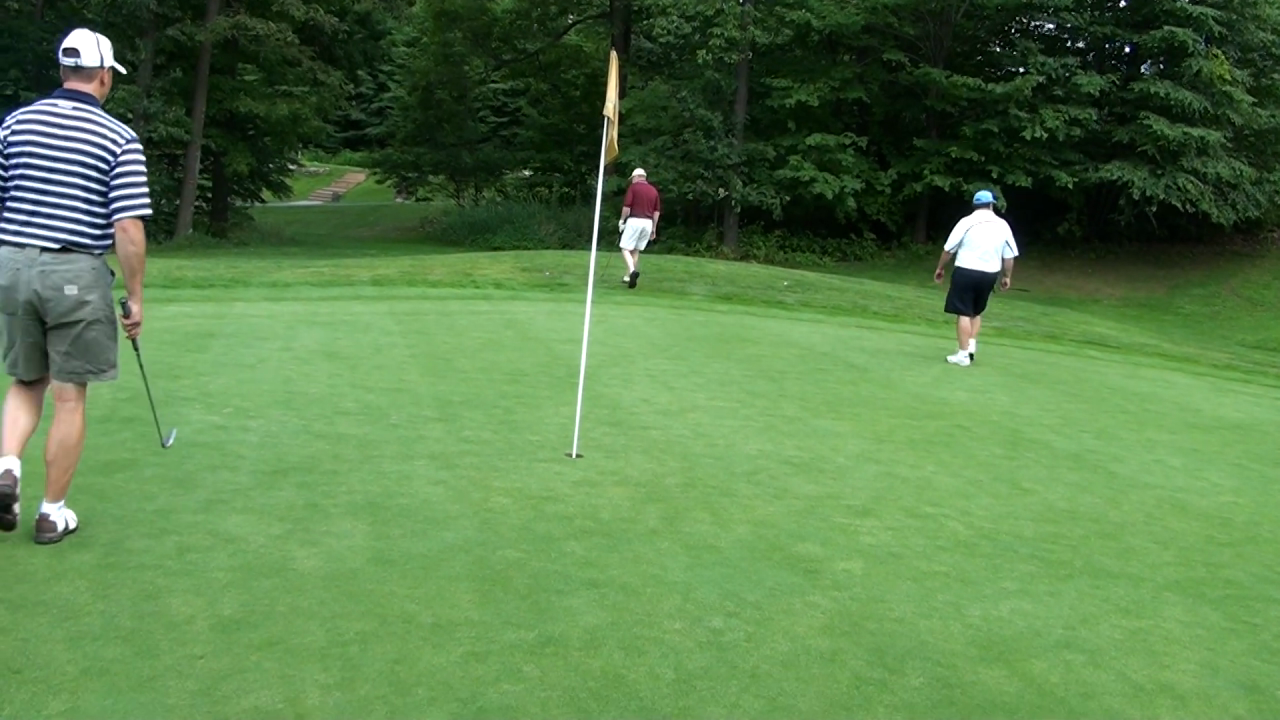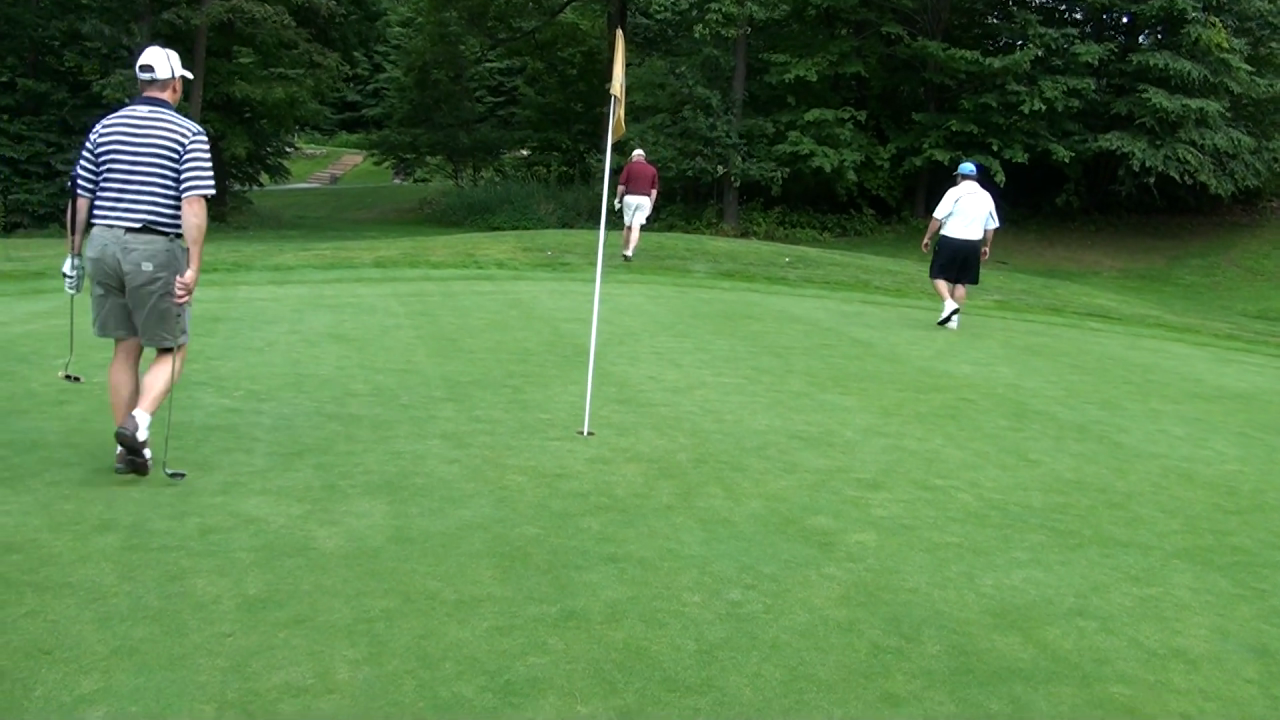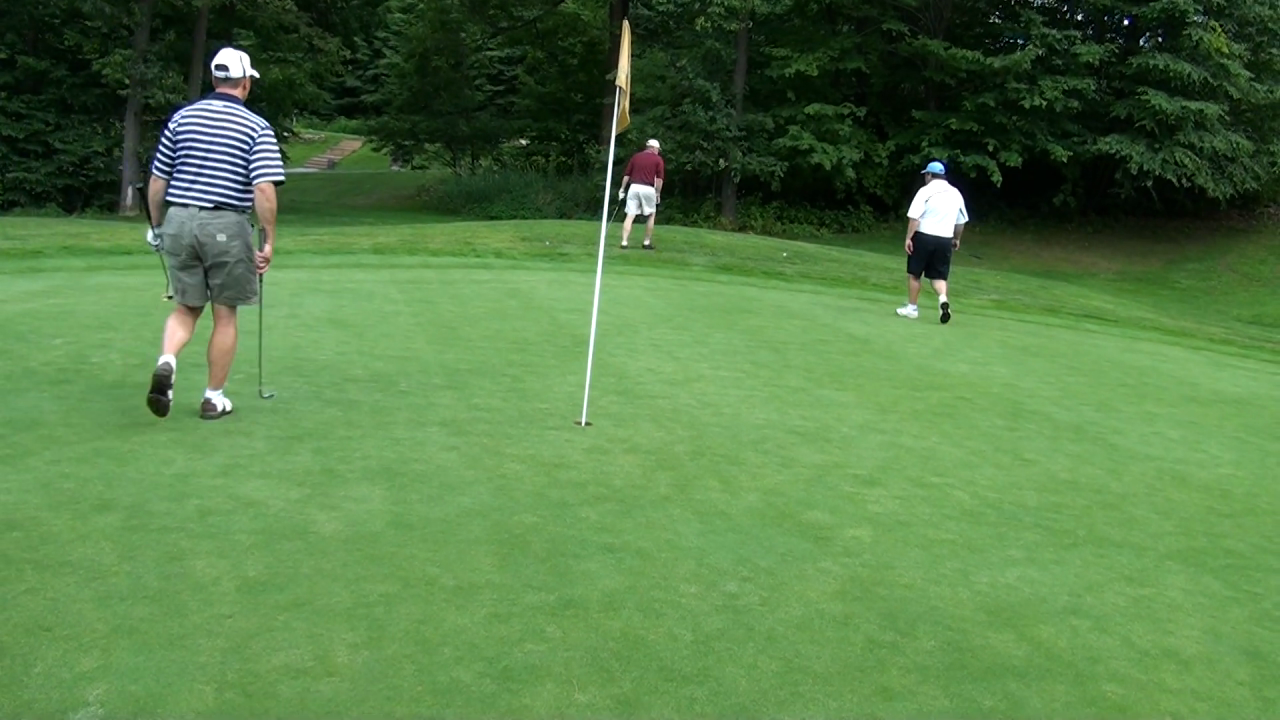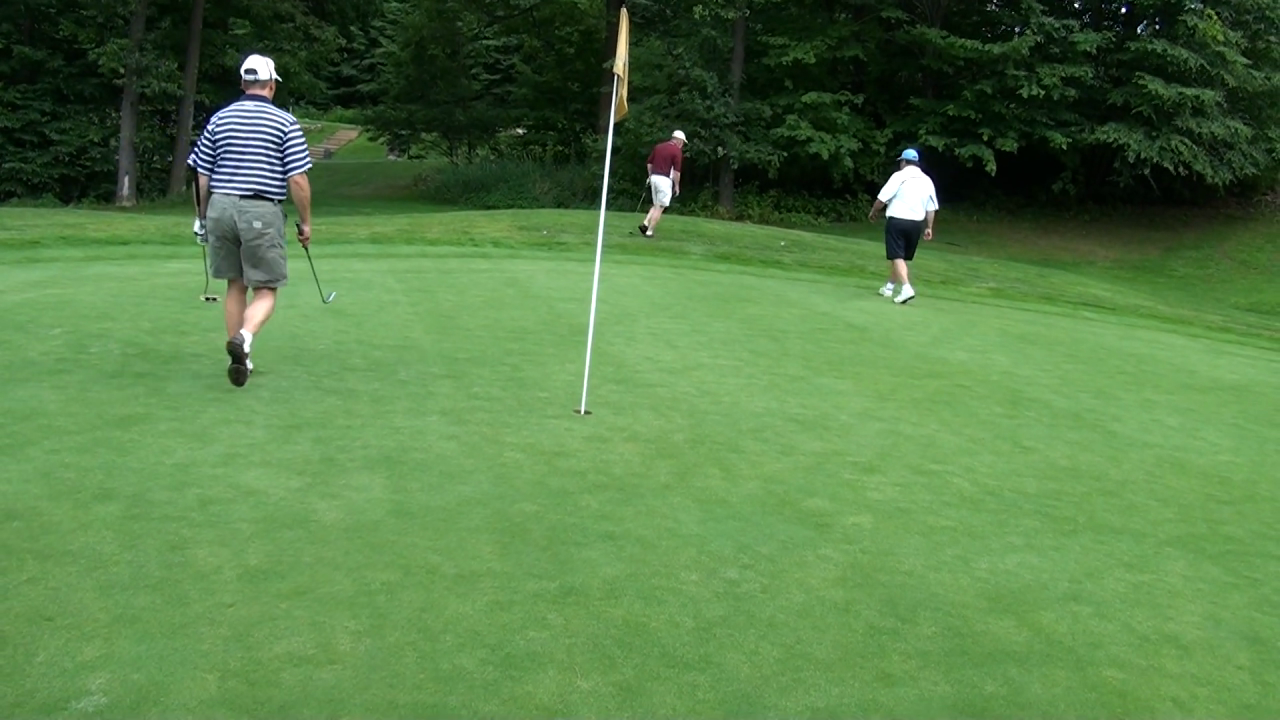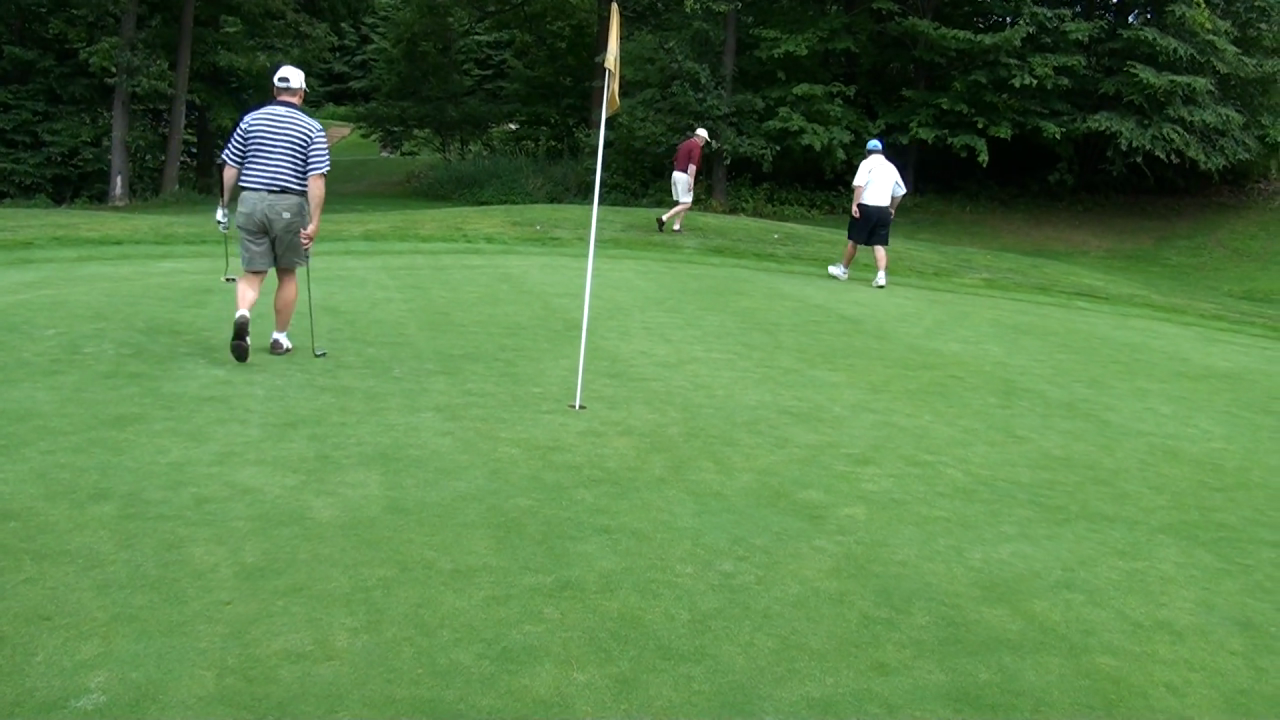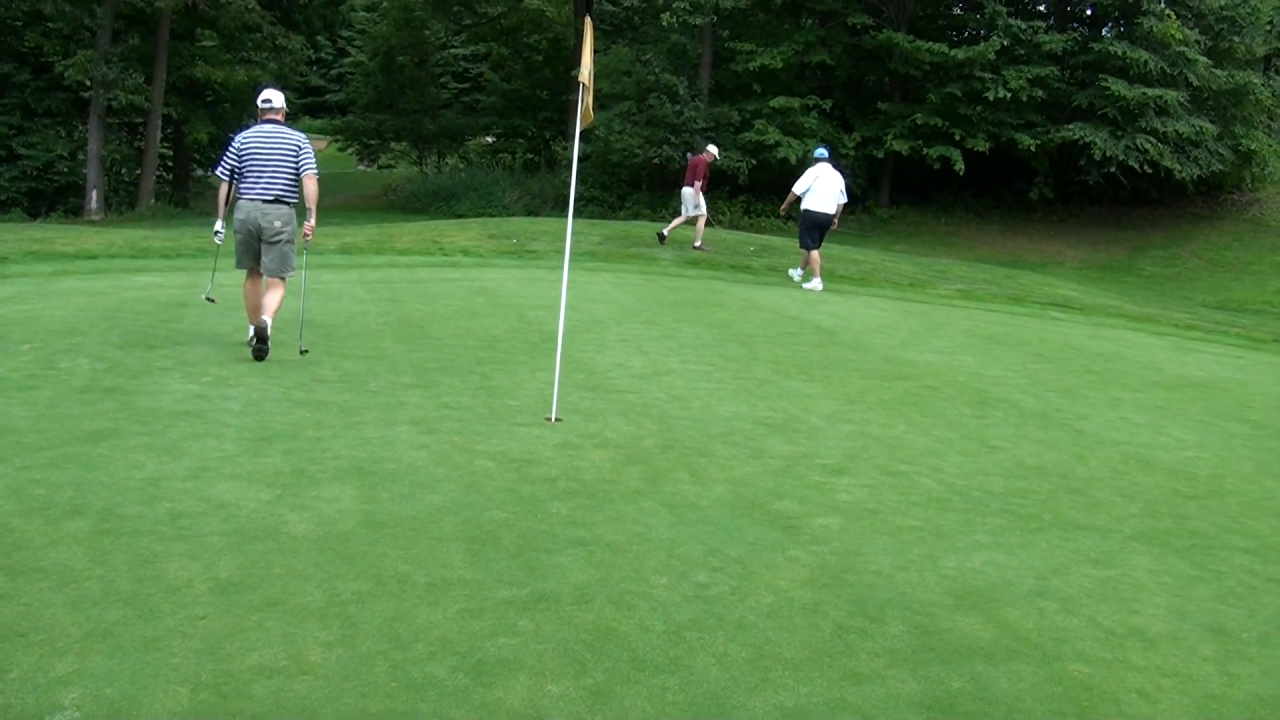
dt=0.5s
person 1, frame 1
right shoulder: (119, 137)
right elbow: (129, 226)
right wrist: (136, 298)
right hip: (77, 276)
right knee: (69, 399)
right ankle: (52, 512)
person 1, frame 2
left shoulder: (104, 127)
right shoulder: (189, 134)
left elbow: (81, 199)
right elbow: (194, 205)
left wrist: (75, 254)
right wrist: (192, 268)
left hip: (105, 247)
right hip: (156, 253)
left knee: (125, 351)
right knee: (170, 354)
left ankle: (126, 445)
right ankle: (137, 423)
person 1, frame 3
left shoulder: (182, 118)
right shoulder: (256, 127)
left elbow: (157, 180)
right elbow: (264, 189)
left wrist: (156, 226)
right wrist: (268, 241)
left hip: (181, 223)
right hip: (226, 228)
left knee: (187, 310)
right knee: (225, 317)
left ankle: (166, 364)
right ankle: (214, 396)
person 1, frame 4
left shoulder: (219, 119)
right shoulder: (286, 122)
left elbow: (202, 176)
right elbow: (298, 179)
left wrist: (201, 218)
right wrist: (306, 221)
left hip: (222, 210)
right hip: (262, 214)
left knee: (236, 288)
right knee: (265, 293)
left ankle: (237, 359)
right ankle: (242, 338)
person 1, frame 5
left shoulder: (251, 120)
right shoulder: (312, 128)
left elbow: (231, 168)
right elbow: (316, 179)
left wrist: (223, 206)
right wrist: (314, 222)
left hip: (251, 204)
right hip: (288, 207)
left knee: (252, 276)
right knee: (287, 275)
left ankle: (242, 316)
right ankle: (280, 337)
person 1, frame 6
left shoulder: (241, 139)
right shoulder: (298, 139)
left elbow: (226, 182)
right elbow: (309, 179)
left wrist: (220, 219)
right wrist: (312, 216)
left hip: (246, 213)
right hip: (280, 215)
left knee: (253, 274)
right knee: (276, 283)
left ankle: (254, 332)
right ankle: (264, 322)
person 2, frame 1
left shoulder: (966, 222)
right shoulder: (1002, 225)
left elbow: (949, 249)
right elbow: (1009, 256)
left wrist: (940, 268)
right wrist: (1006, 276)
left hip: (966, 273)
right hip: (989, 275)
left knee: (963, 313)
right knee: (976, 312)
left ankle: (963, 354)
right ankle: (971, 345)
person 2, frame 2
left shoulder: (955, 192)
right shoulder: (986, 197)
left elbow: (938, 217)
right elbow: (990, 227)
left wrist: (927, 237)
right wrist: (986, 247)
left hip: (950, 241)
right hip: (973, 244)
left knee: (937, 276)
right knee: (961, 282)
left ankle: (949, 304)
right ankle: (953, 319)
person 2, frame 3
left shoulder: (926, 191)
right shoulder: (956, 193)
left elbow: (914, 217)
right elbow: (961, 221)
left wrist: (908, 238)
right wrist: (956, 238)
left hip: (924, 238)
right hip: (944, 240)
left knee: (914, 274)
right knee: (938, 277)
left ankle: (911, 308)
right ankle: (943, 299)
person 2, frame 4
left shoulder: (899, 176)
right shoulder: (927, 181)
left elbow: (882, 199)
right elbow: (931, 208)
left wrist: (873, 212)
right wrist: (929, 228)
left hip: (897, 221)
right hip: (916, 224)
left knee: (896, 257)
right knee: (902, 257)
left ankle: (907, 288)
right ankle: (890, 286)
person 2, frame 5
left shoulder: (867, 163)
right shoulder: (891, 167)
left elbow: (859, 185)
right elbow: (899, 192)
left wrist: (854, 205)
right wrist: (892, 208)
left hip: (865, 208)
right hip: (883, 210)
left knee: (853, 240)
right knee: (879, 245)
left ankle: (843, 270)
right ankle: (881, 275)
person 2, frame 6
left shoulder: (813, 172)
right shoulder: (838, 176)
left elbow: (796, 191)
right elbow: (841, 201)
left wrist: (785, 205)
right wrist: (836, 218)
left hip: (811, 214)
right hip: (827, 216)
left knee: (812, 248)
right knee: (812, 246)
left ankle: (817, 281)
right ankle: (799, 272)
